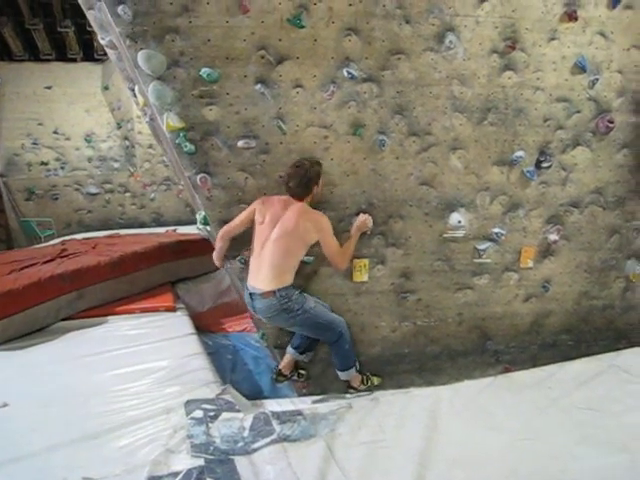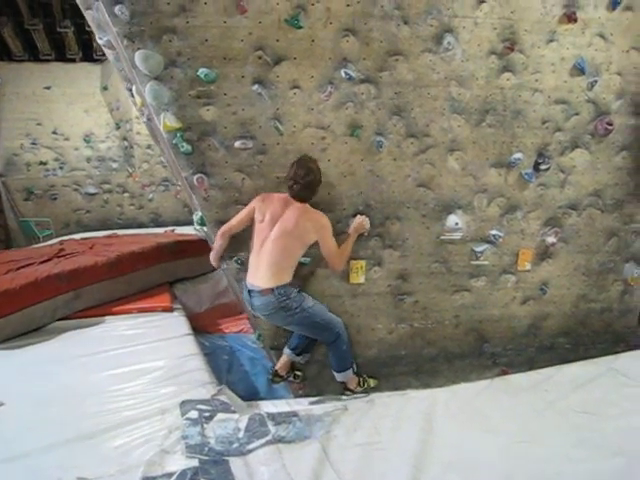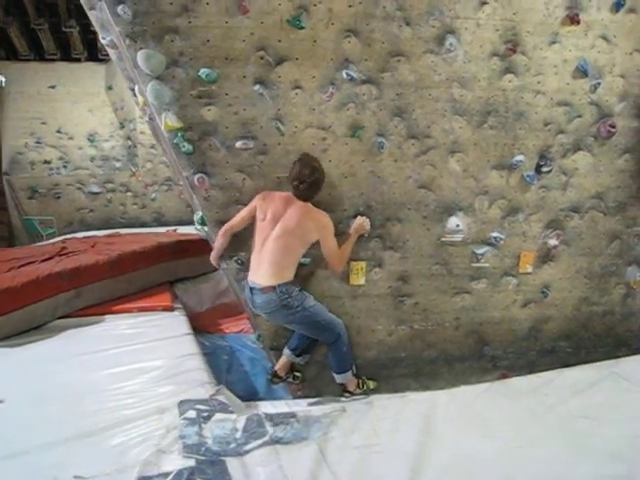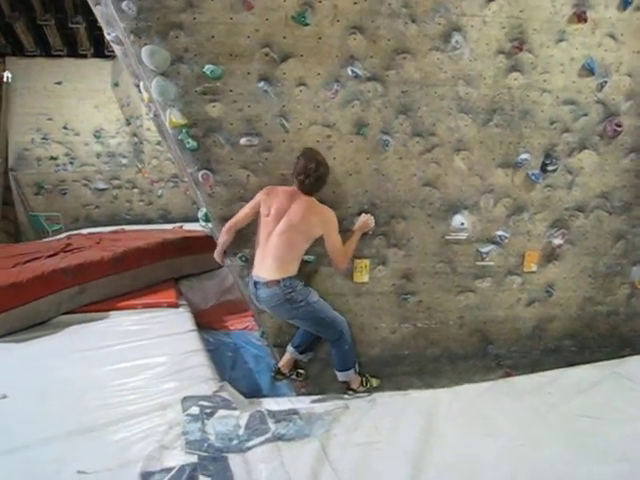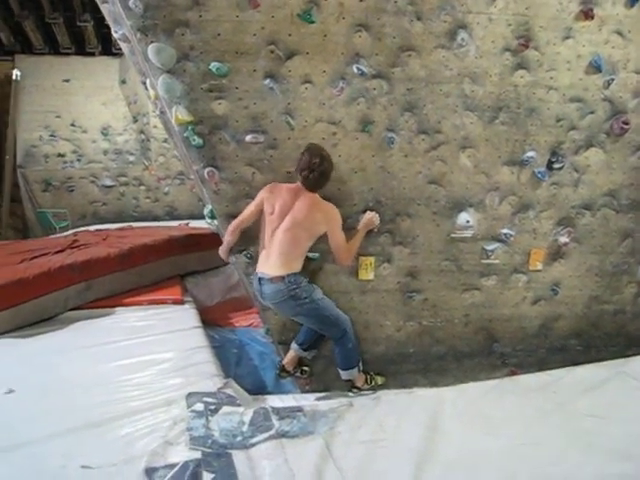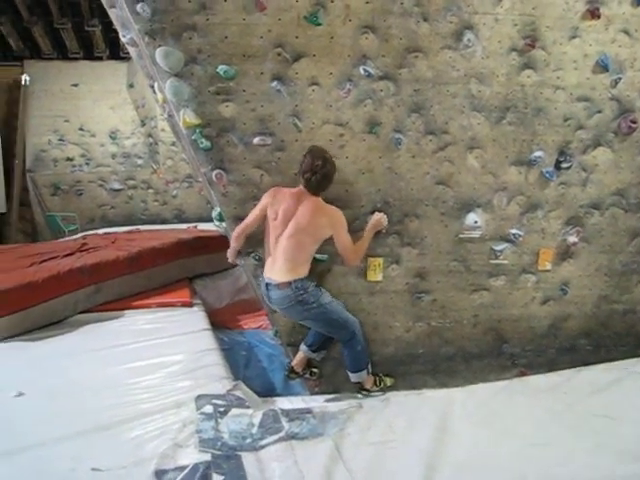
dt=0.2s
person 1, frame 1
left shoulder: (264, 204)
right shoulder: (316, 220)
left elbow: (224, 234)
right elbow: (340, 263)
left wrist: (218, 257)
right wrist: (357, 231)
left hip: (252, 297)
right hip: (276, 300)
left knee: (320, 314)
right knee: (337, 328)
left ankle: (286, 366)
right ankle: (355, 380)
person 1, frame 2
left shoulder: (264, 201)
right shoulder: (317, 220)
left elbow: (224, 232)
right elbow: (337, 264)
left wrist: (215, 256)
right wrist: (354, 233)
left hip: (251, 295)
right hip: (275, 298)
left knee: (317, 316)
right knee: (335, 330)
left ankle: (283, 367)
right ankle: (351, 382)
person 1, frame 3
left shoulder: (265, 199)
right shoulder: (319, 220)
left elbow: (226, 231)
right elbow: (337, 265)
left wrist: (215, 255)
right wrist: (354, 233)
left hip: (252, 293)
right hip: (277, 296)
left knee: (316, 317)
right knee: (335, 330)
left ankle: (282, 368)
right ankle: (351, 384)
person 1, frame 4
left shoulder: (269, 193)
right shoulder: (323, 215)
left elbow: (230, 228)
right elbow: (340, 262)
left wrist: (219, 251)
right wrist: (359, 231)
left hip: (257, 288)
right hip: (281, 291)
left knee: (319, 315)
right knee: (338, 328)
left ankle: (285, 365)
right ankle: (354, 381)
person 1, frame 5
left shoulder: (272, 191)
right shoulder: (327, 212)
left elbow: (235, 228)
right elbow: (344, 259)
left wrist: (225, 249)
right wrist: (363, 228)
left hip: (261, 284)
right hip: (286, 287)
left knee: (324, 312)
right knee: (341, 326)
left ankle: (290, 362)
right ankle: (358, 379)
person 1, frame 6
left shoulder: (274, 195)
right shoulder: (331, 215)
left elbow: (238, 234)
right elbow: (352, 259)
left wrist: (232, 253)
right wrist: (372, 229)
left hip: (268, 289)
right hip: (293, 292)
left knee: (333, 313)
right knee: (350, 328)
left ankle: (299, 363)
right ankle: (366, 381)
